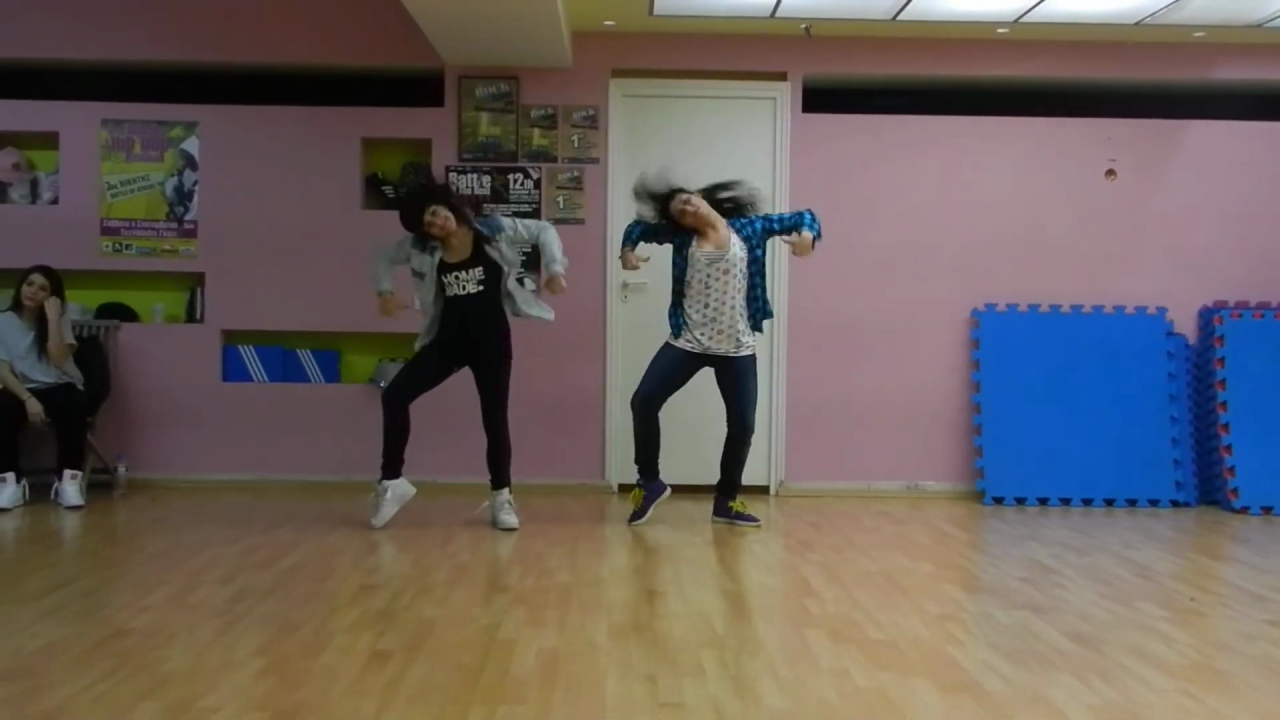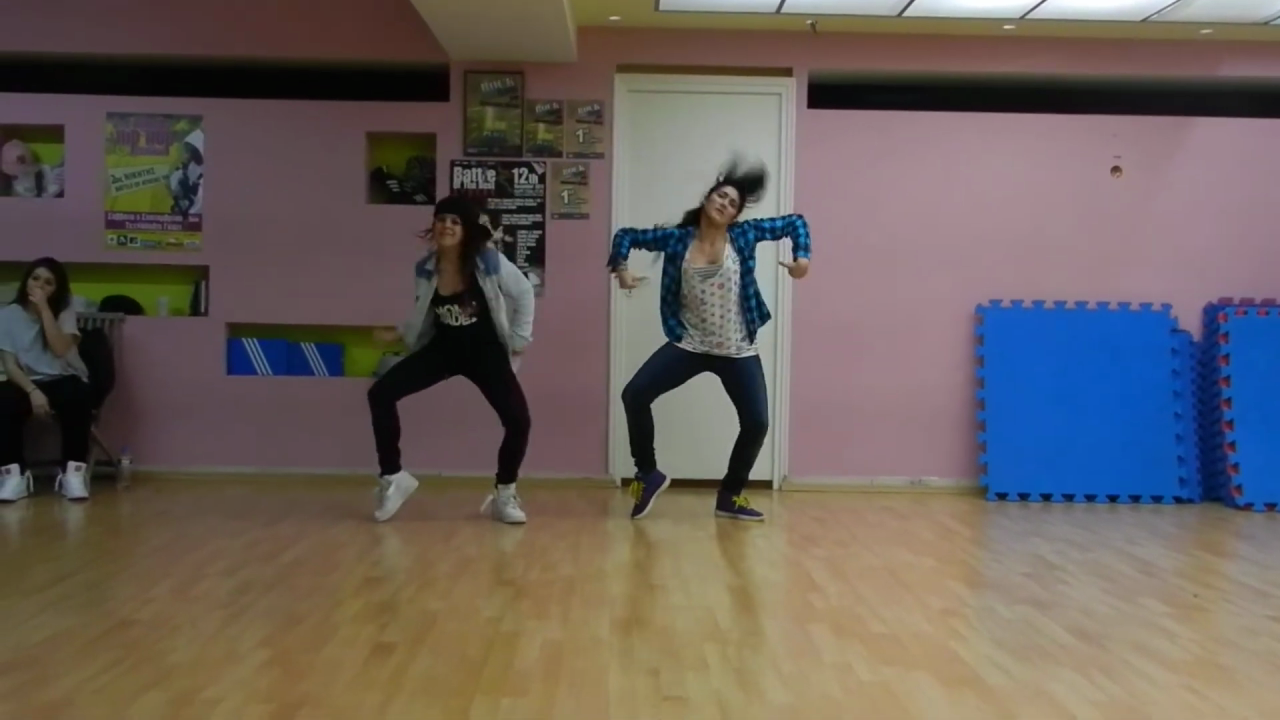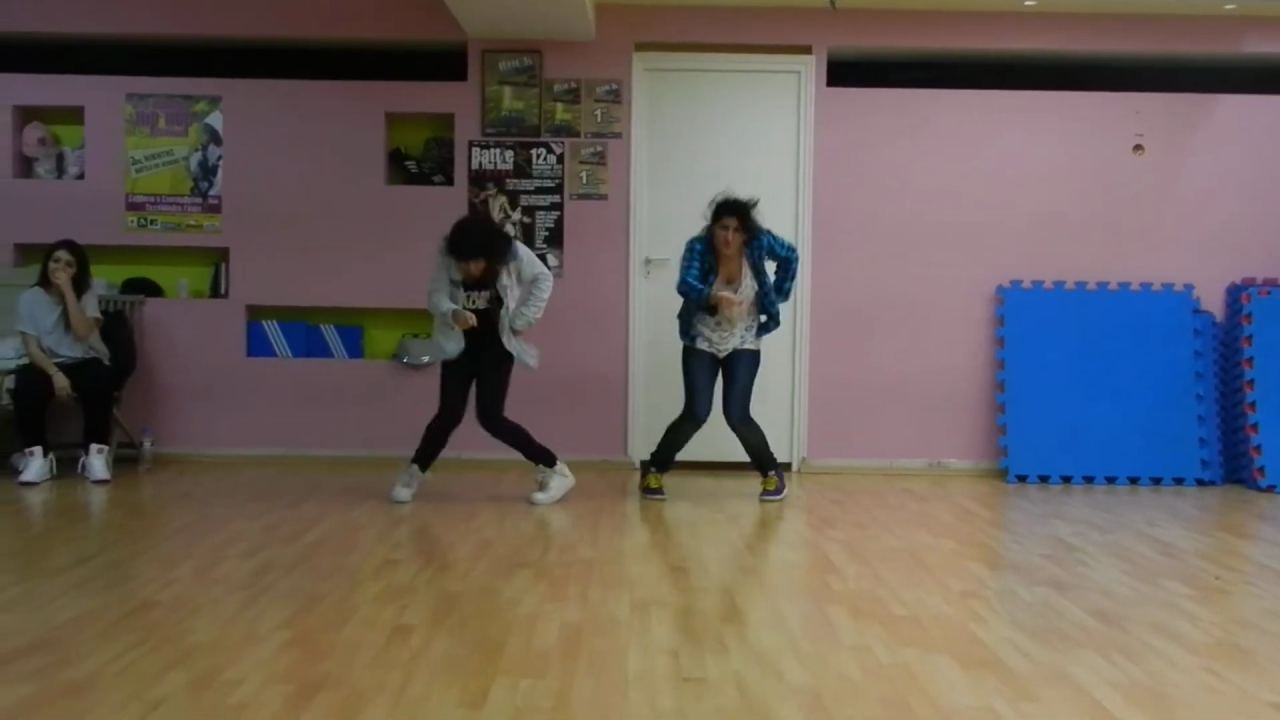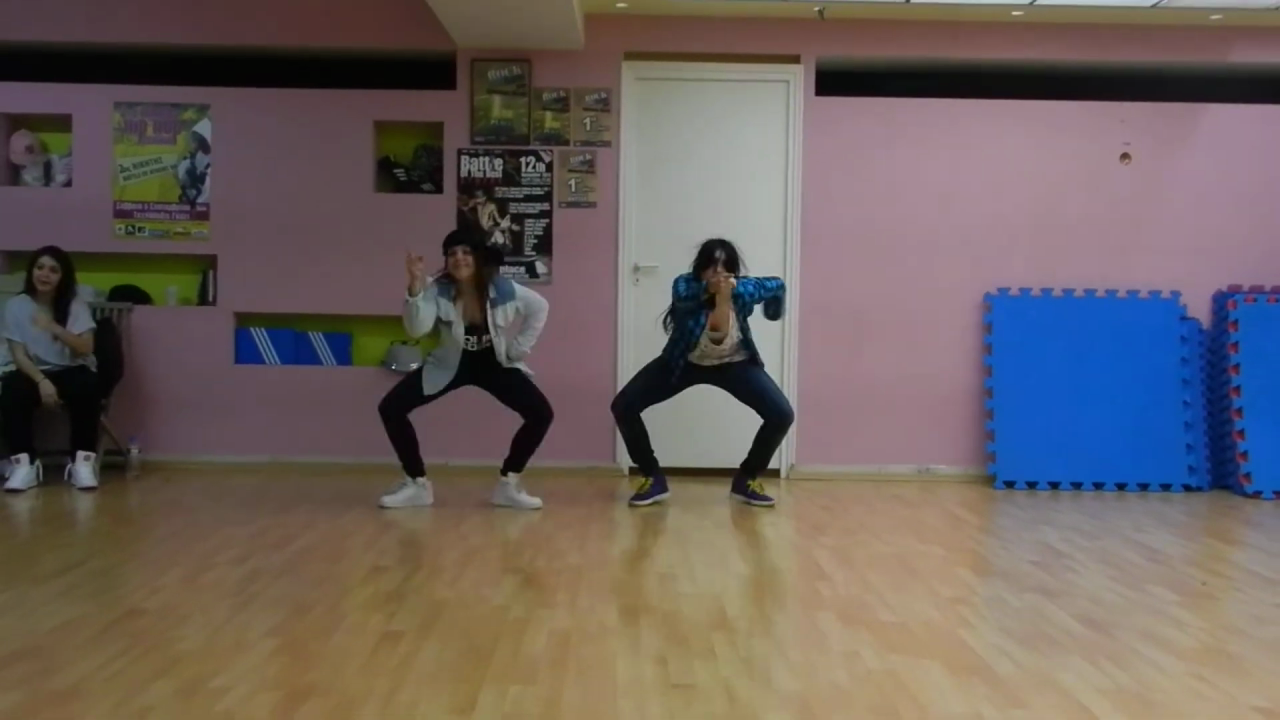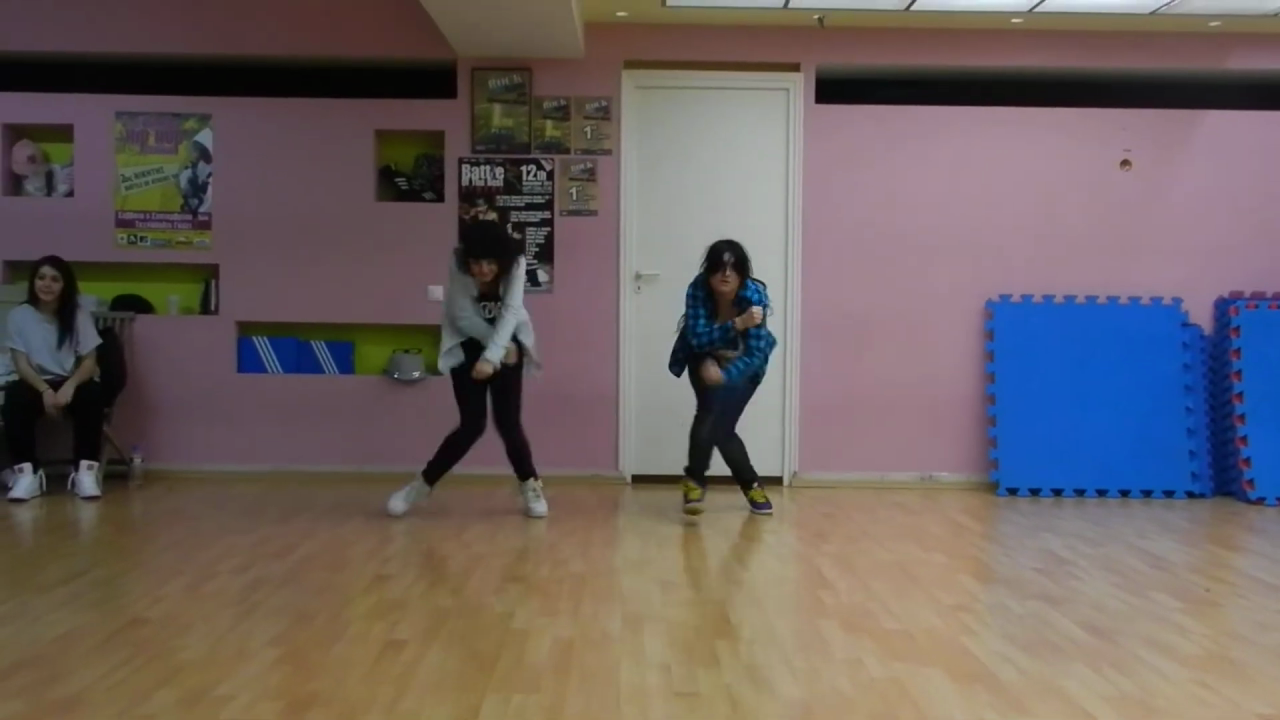
dt=0.3s
person 1, frame 1
left shoulder: (750, 229)
right shoulder: (682, 236)
left elbow: (803, 216)
right elbow: (639, 228)
left wrist: (807, 233)
right wrist: (628, 250)
left hip: (736, 347)
right hip: (688, 342)
left knee: (742, 426)
right knee: (642, 403)
left ankle: (727, 500)
right ankle: (649, 483)
person 1, frame 2
left shoulder: (744, 235)
right shoulder: (678, 236)
left elbow: (795, 222)
right elbow: (625, 237)
left wrist: (802, 256)
right wrist: (619, 266)
left hip: (738, 349)
right hip: (689, 344)
left knee: (757, 421)
right knee: (634, 395)
left ankle: (731, 496)
right ankle: (648, 475)
person 1, frame 3
left shoulder: (758, 242)
right shoulder: (698, 247)
left elbow: (789, 255)
right elbow: (687, 286)
left wrist: (779, 293)
right wrist: (715, 299)
left hip: (743, 343)
right hip: (702, 342)
left knee: (736, 415)
right knee: (696, 413)
left ankle: (771, 472)
right ankle: (655, 469)
person 1, frame 4
left shoulder: (745, 290)
right shoulder: (685, 285)
left elbow: (776, 287)
right elbow: (681, 301)
left wrist: (774, 311)
right wrist: (709, 292)
left hip: (733, 364)
right hip: (683, 363)
left knee: (782, 414)
right knee: (622, 406)
left ankle: (748, 478)
right ankle: (654, 478)
person 1, frame 5
left shoulder: (754, 295)
right shoulder: (698, 289)
left elbow: (756, 353)
right elbow: (697, 339)
left wrist: (724, 376)
right wrist: (737, 323)
left hip: (743, 363)
right hip: (704, 357)
left knee: (721, 428)
right knee: (708, 412)
left ankle: (750, 484)
right ankle: (694, 480)
person 2, frame 1
left shoulder: (493, 230)
right shoulder: (421, 245)
left elbow: (543, 231)
right elbow: (386, 255)
left wrist: (554, 268)
right wrist: (384, 290)
left hip: (491, 338)
right hip: (448, 337)
left knee: (495, 419)
right knee: (394, 396)
left ankle: (502, 499)
right ankle: (392, 483)
person 2, frame 2
left shoulder: (488, 261)
right shoulder: (426, 266)
left elbow: (523, 294)
left wrist: (520, 339)
right wrist: (401, 333)
left hip: (486, 352)
right hip: (442, 349)
left knee: (519, 421)
right knee: (380, 394)
left ankle: (505, 494)
right ankle: (393, 479)
person 2, frame 3
left shoulder: (511, 253)
right shoulder: (448, 255)
left elbow: (543, 279)
right elbow: (436, 298)
left wrist: (521, 321)
right wrist: (454, 314)
left hip: (497, 342)
right hip: (460, 342)
left knee: (490, 417)
right knee: (450, 414)
left ankle: (554, 471)
right ankle: (414, 472)
person 2, frame 4
left shoulder: (503, 290)
right shoulder: (438, 289)
left elbow: (539, 307)
right elbow: (416, 329)
left wrist: (520, 347)
right wrist: (414, 287)
left hip: (493, 364)
right hip: (450, 364)
left knee: (541, 413)
right knee: (390, 408)
left ankle: (508, 483)
right ankle: (417, 484)
person 2, frame 5
left shoulder: (514, 264)
right shoulder: (459, 264)
left elbow: (511, 314)
right elbow: (461, 315)
left wrist: (490, 359)
right wrist: (496, 343)
left hip: (503, 350)
right hip: (467, 347)
left knee: (508, 424)
right knee: (472, 426)
left ankle: (530, 488)
right ankle: (422, 485)
person 3, frame 1
left shoulder: (60, 320)
left elbow: (59, 359)
left wrist: (52, 317)
right wrist: (28, 399)
left hip: (58, 389)
right hip: (21, 390)
left knee: (75, 404)
left ankle: (69, 480)
person 3, frame 2
left shoulder: (65, 313)
left elbow: (60, 350)
left wrist: (44, 308)
right wrist: (33, 391)
left hip: (63, 381)
right hip: (26, 382)
left knee: (79, 396)
left ankle: (73, 472)
person 3, frame 3
left shoulder: (86, 296)
right shoulder: (30, 298)
left elbow: (83, 333)
right elbow: (32, 348)
left wrist: (67, 290)
right wrist: (55, 374)
left hip: (84, 364)
right hip: (48, 365)
left knee: (100, 379)
right knee: (25, 382)
left ankle: (96, 454)
right ankle: (37, 456)
person 3, frame 4
left shoulder: (74, 304)
left elbow: (86, 347)
left wrist: (54, 328)
right wrist: (41, 381)
left hip: (70, 371)
right hip: (34, 372)
left knee: (88, 385)
left ankle: (83, 461)
right ankle: (24, 463)
person 3, frame 5
left shoulder: (79, 315)
right shoulder: (19, 315)
left elbow: (90, 362)
right elbow: (21, 364)
left wrist: (69, 385)
right wrist: (45, 390)
left hip: (72, 383)
right hip: (37, 383)
left knee: (92, 396)
right knee: (14, 398)
left ankle: (86, 471)
right ankle: (27, 472)
